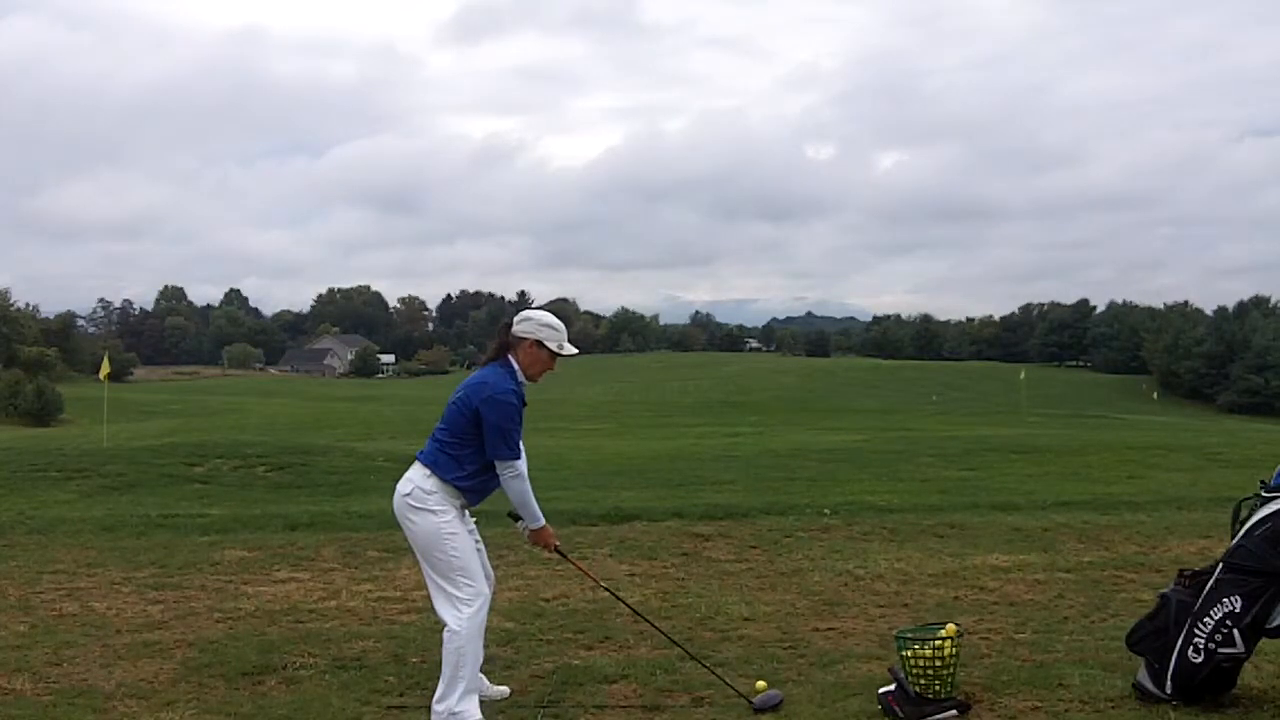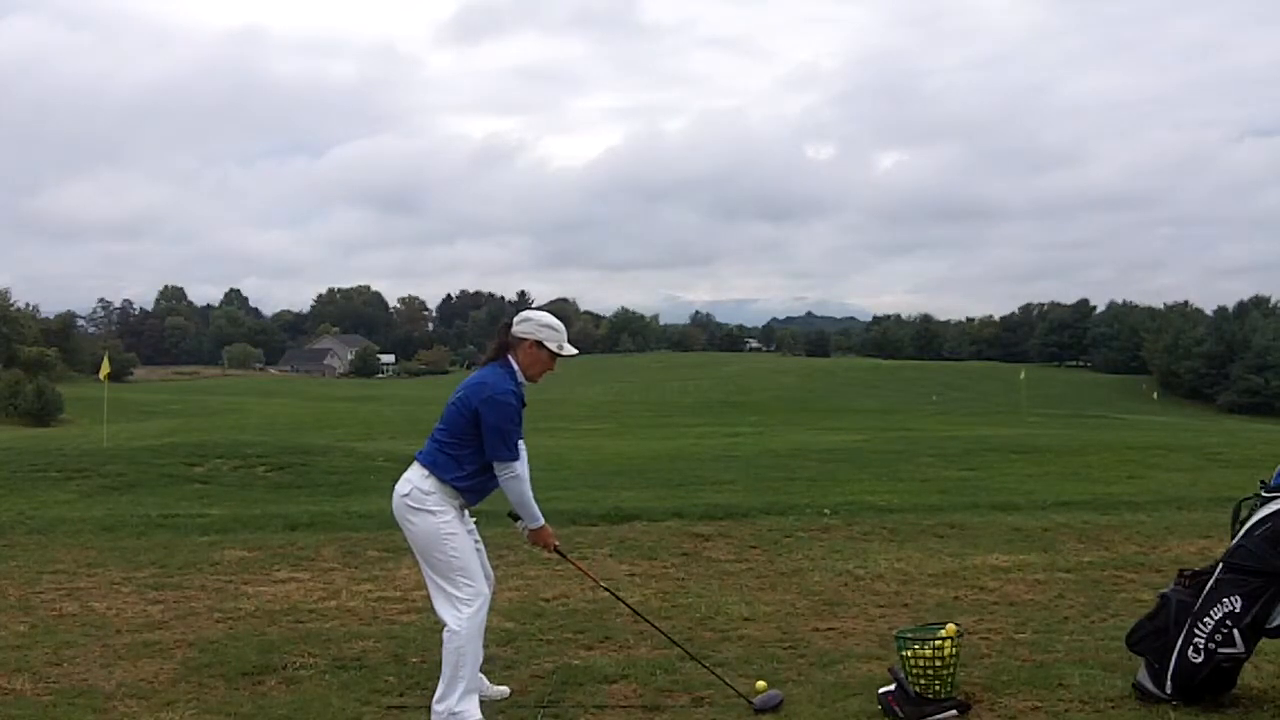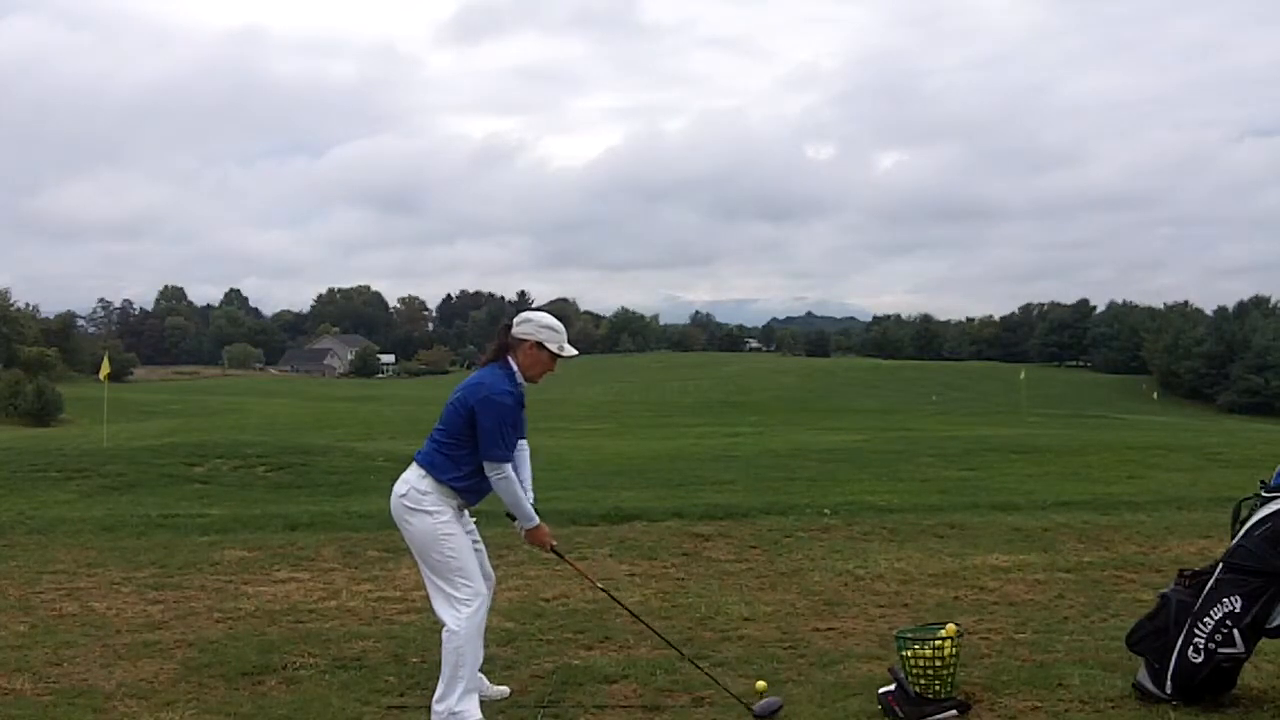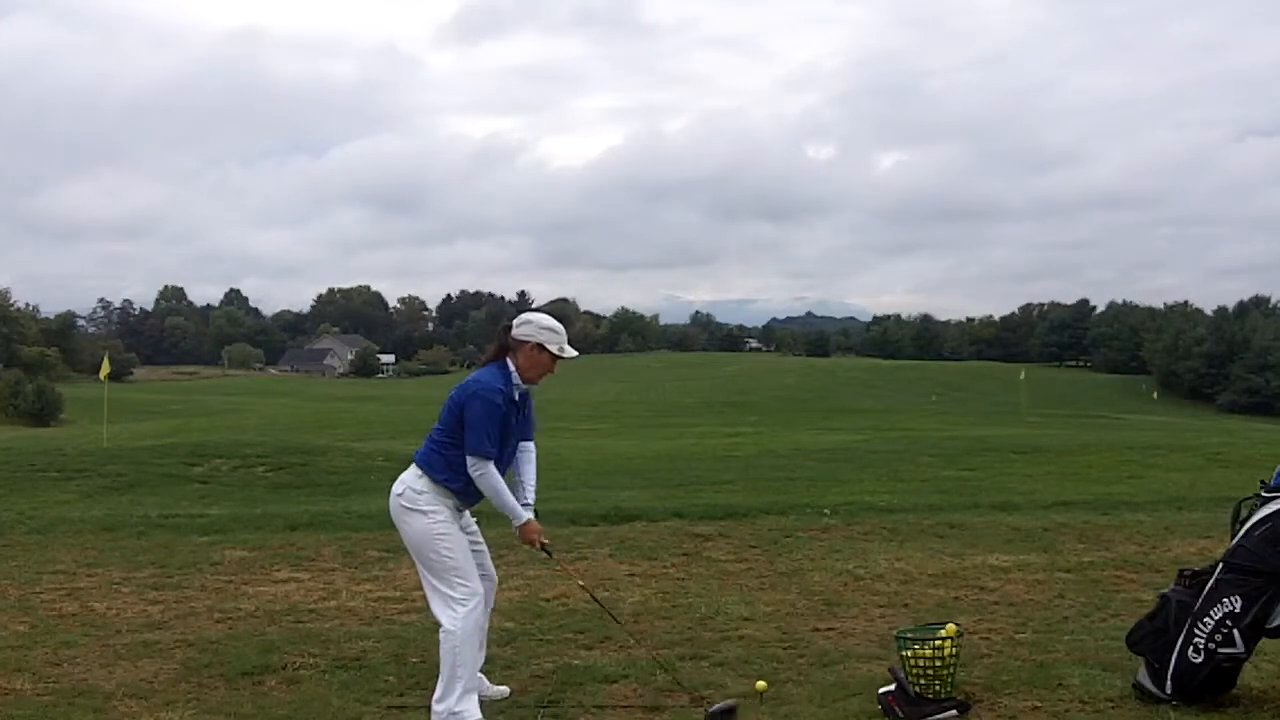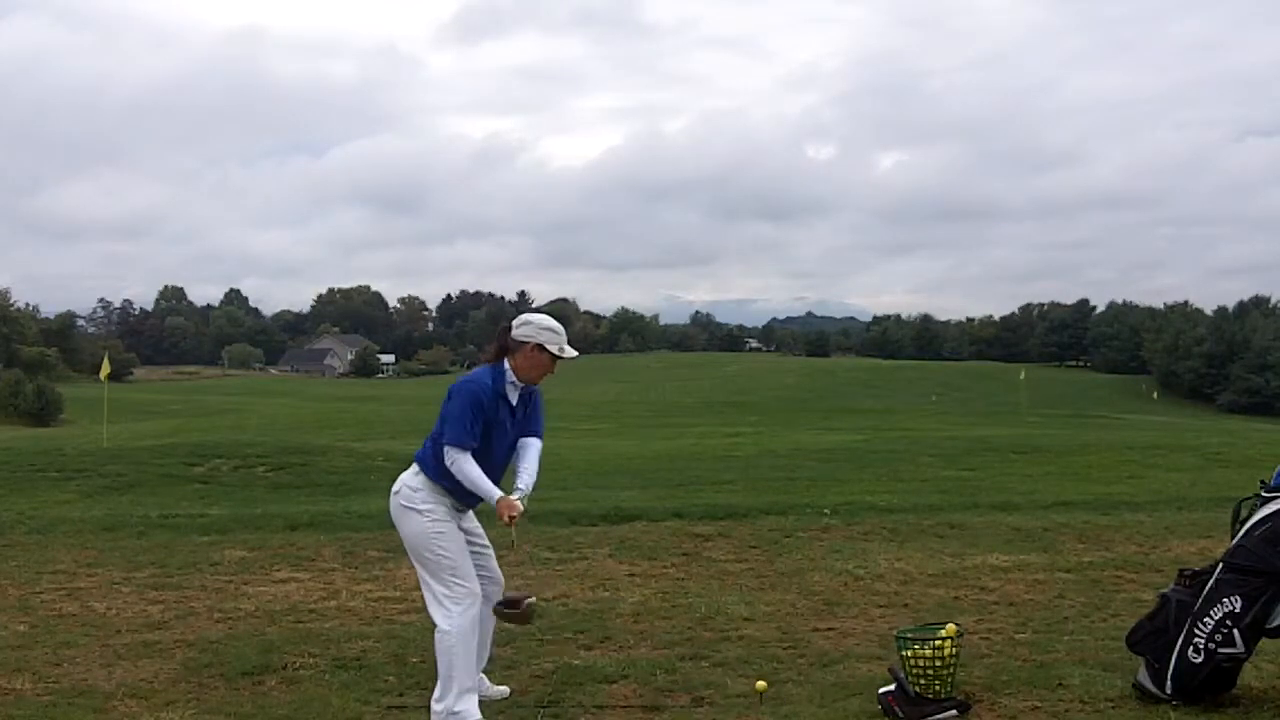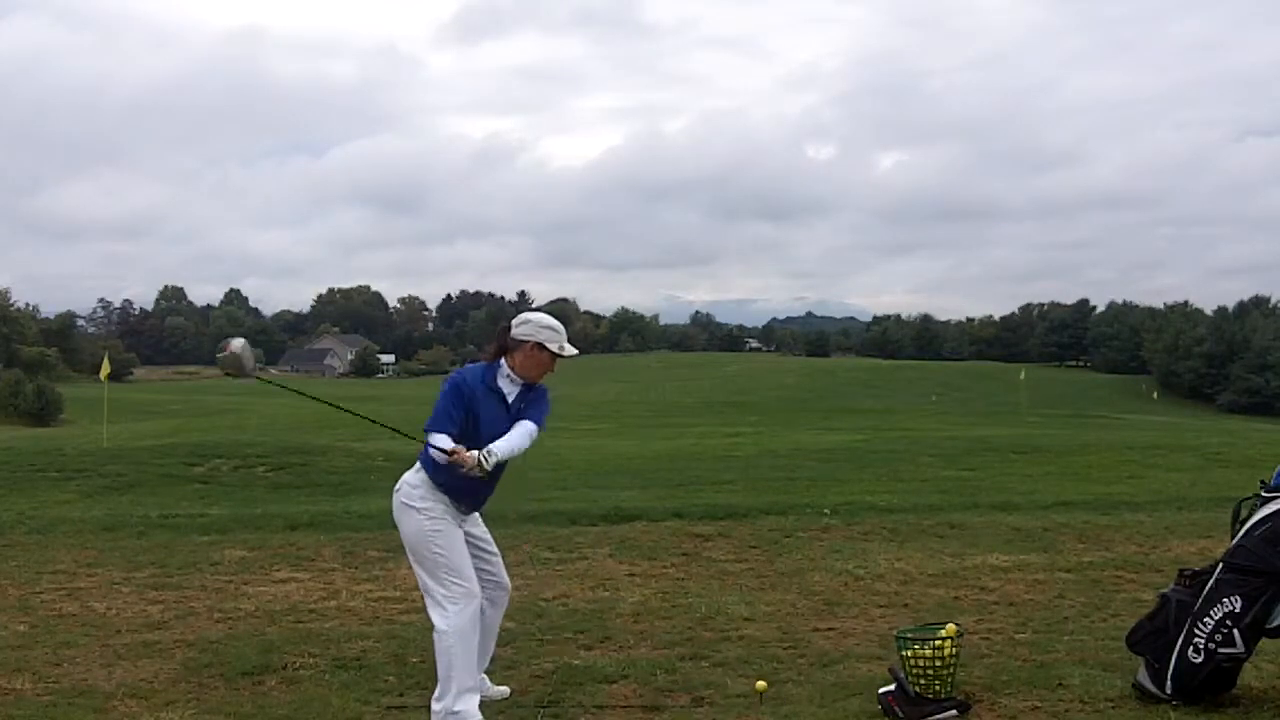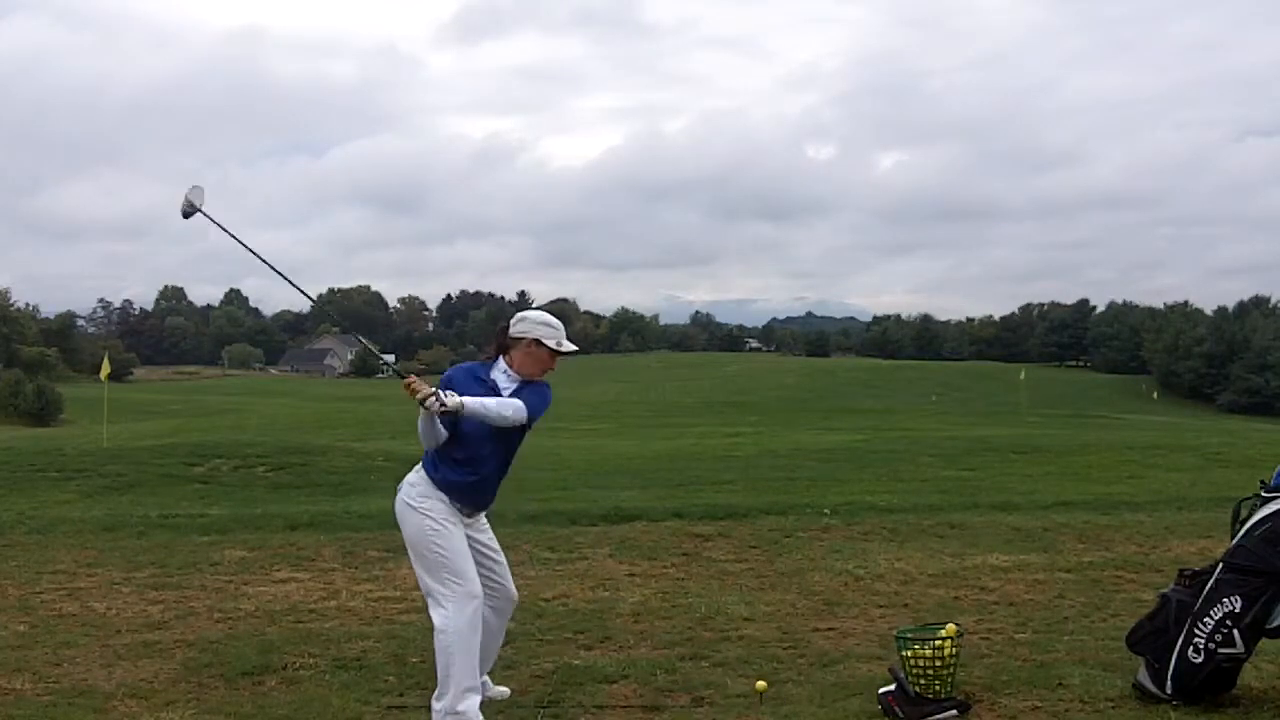
dt=0.1s
person 1, frame 1
left shoulder: (504, 381)
right shoulder: (498, 391)
left elbow: (516, 453)
right elbow: (509, 469)
left wrist: (529, 515)
right wrist: (537, 523)
left hip: (444, 498)
right hip: (429, 499)
left knee: (480, 586)
right knee: (468, 601)
left ankle: (466, 680)
person 1, frame 2
left shoulder: (504, 381)
right shoulder: (497, 391)
left elbow: (517, 452)
right elbow: (506, 470)
left wrist: (529, 515)
right wrist: (536, 523)
left hip: (444, 498)
right hip: (427, 499)
left knee: (480, 585)
right knee: (468, 600)
left ankle: (466, 679)
person 1, frame 3
left shoulder: (513, 387)
right shoulder: (493, 391)
left elbow: (519, 448)
right elbow: (496, 469)
left wrist: (529, 510)
right wrist: (530, 521)
left hip: (447, 500)
right hip: (425, 499)
left knee: (480, 584)
right knee: (466, 600)
left ankle: (466, 679)
person 1, frame 4
left shoulder: (516, 390)
right shoulder: (487, 390)
left elbow: (525, 448)
right elbow: (480, 468)
left wrist: (528, 508)
right wrist: (520, 519)
left hip: (447, 501)
right hip: (423, 499)
left knee: (483, 584)
right knee: (464, 600)
left ankle: (466, 679)
person 1, frame 5
left shoulder: (529, 397)
right shoulder: (474, 387)
left elbow: (531, 445)
right elbow: (455, 457)
left wrist: (520, 494)
right wrist: (496, 499)
left hip: (456, 505)
right hip: (423, 499)
left knee: (489, 586)
right knee: (460, 601)
left ankle: (467, 679)
person 1, frame 6
left shoulder: (536, 395)
right shoulder: (467, 381)
left elbow: (525, 434)
right elbow: (436, 443)
left wrist: (485, 456)
right wrist: (453, 452)
left hip: (461, 506)
right hip: (425, 498)
left knee: (494, 589)
right knee: (459, 600)
left ankle: (468, 679)
person 1, frame 7
left shoulder: (538, 393)
right shoulder: (459, 375)
left elbow: (509, 413)
right elbow: (431, 440)
left wrist: (453, 403)
right wrist: (429, 402)
left hip: (471, 511)
right hip: (427, 499)
left knee: (500, 596)
right knee: (462, 600)
left ankle: (470, 680)
